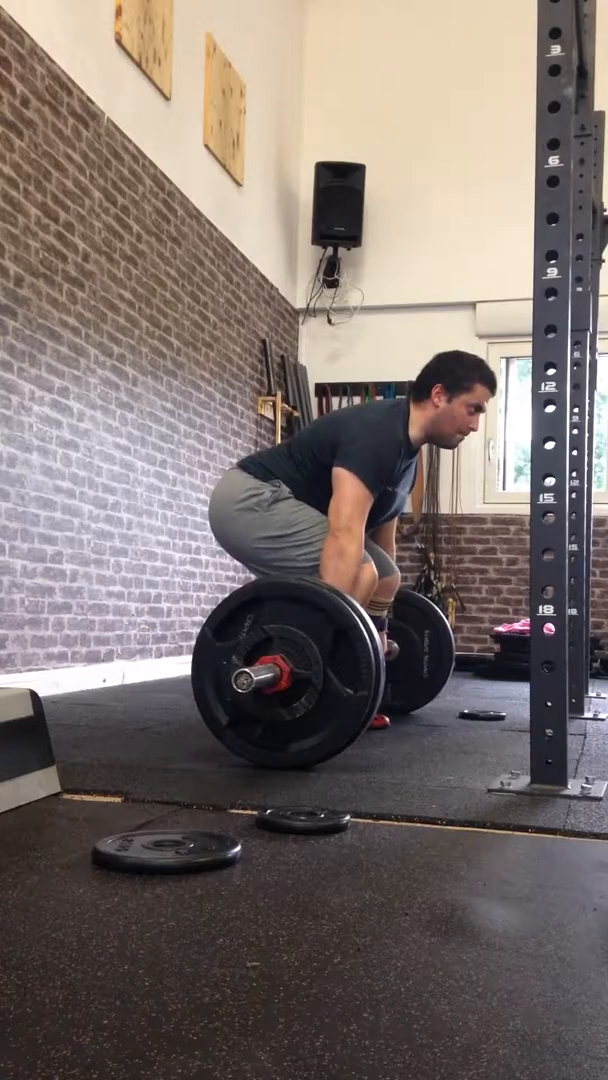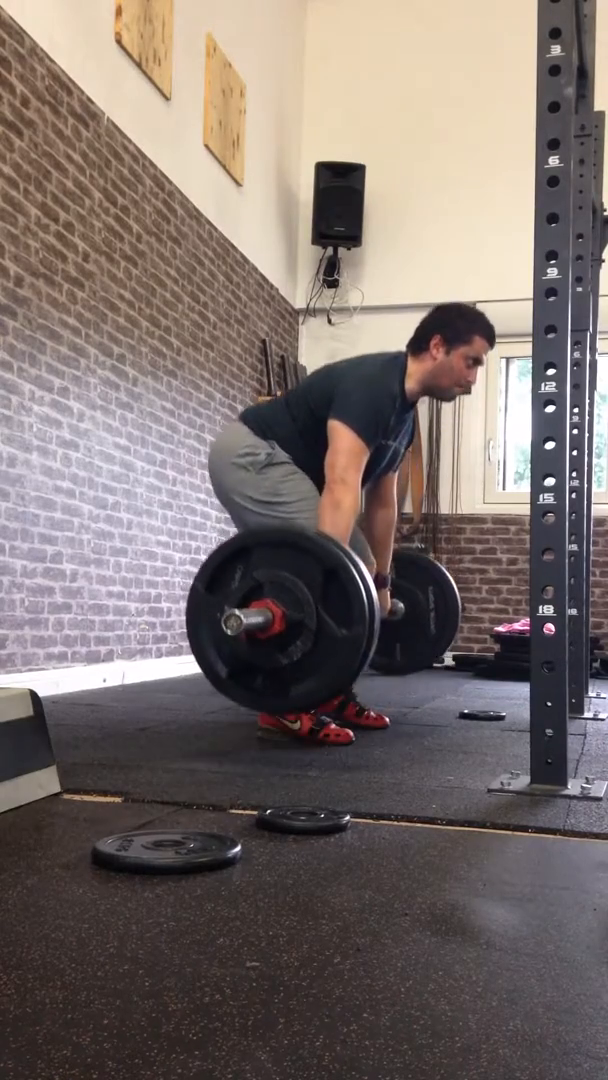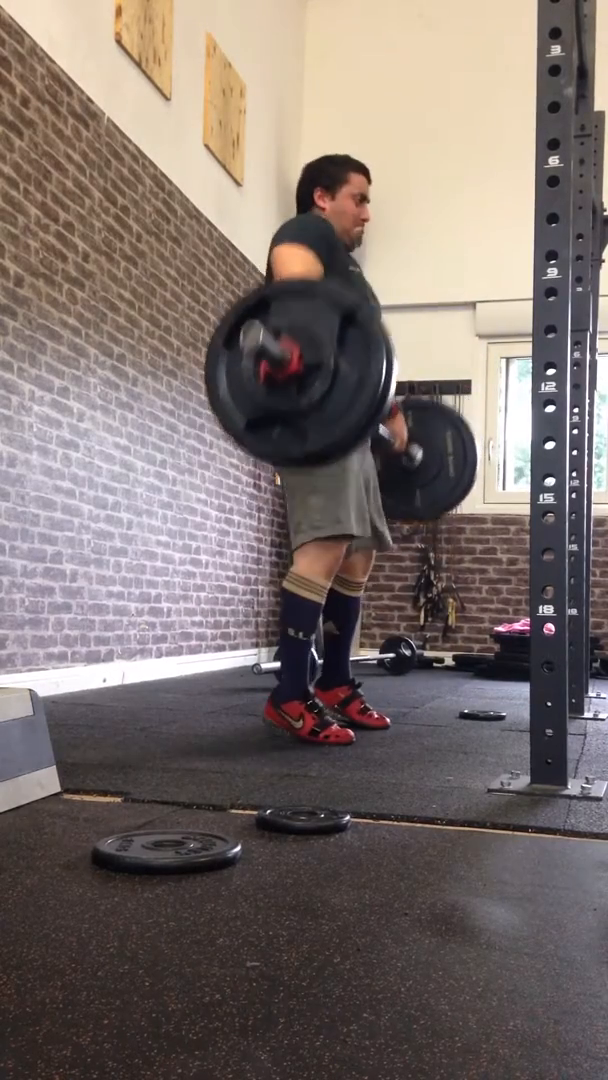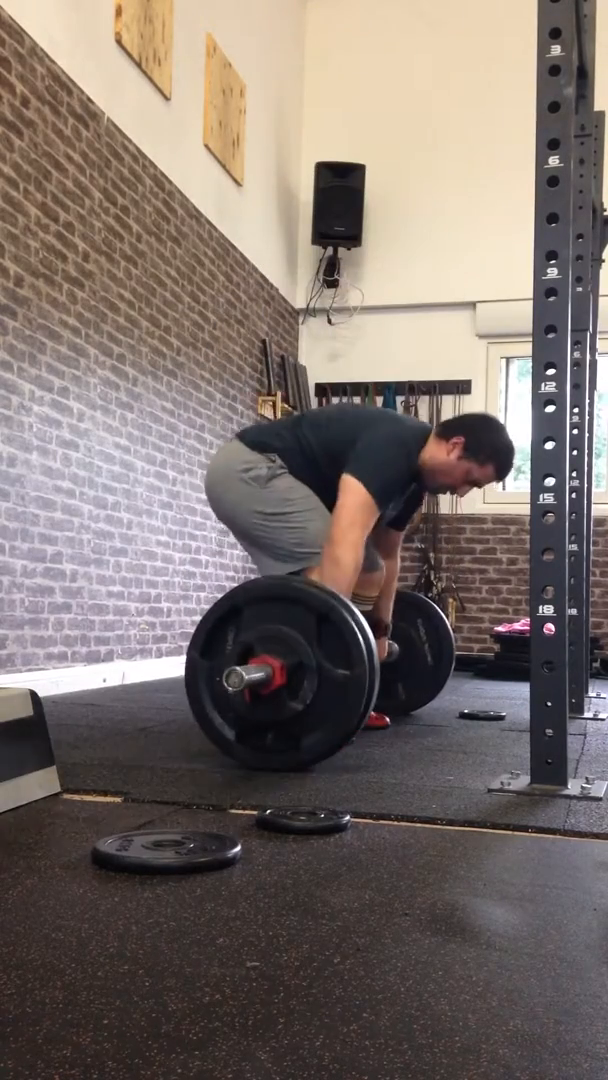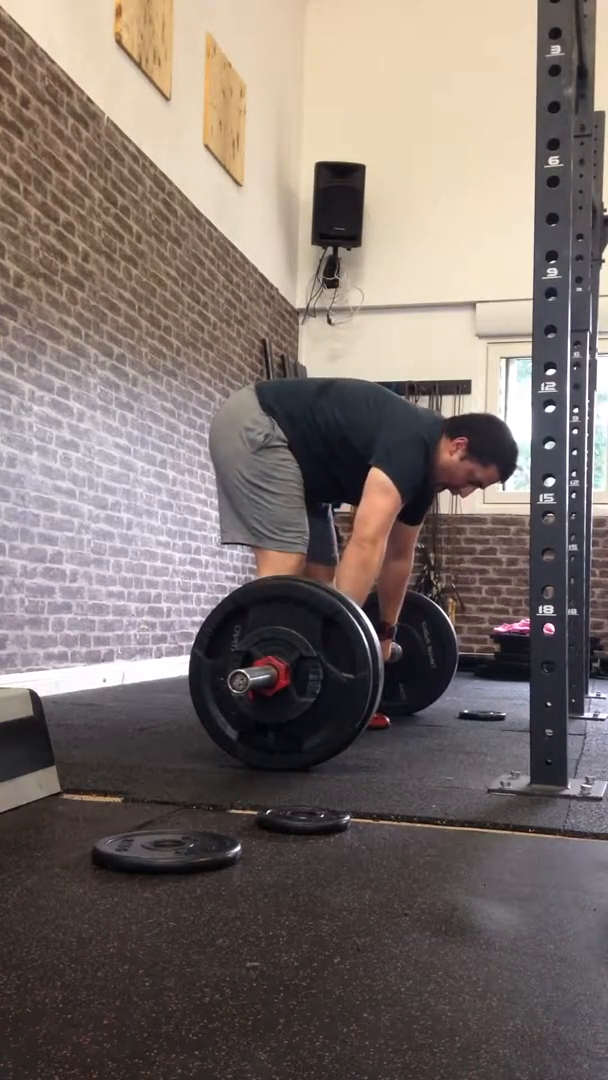
dt=1s
person 1, frame 1
left shoulder: (405, 450)
right shoulder: (377, 433)
left elbow: (381, 537)
right elbow: (344, 534)
left wrist: (379, 629)
left hip: (276, 505)
right hip: (249, 500)
left knee: (386, 578)
right knee: (358, 573)
person 1, frame 2
left shoulder: (403, 407)
right shoulder: (371, 386)
left elbow: (382, 501)
right elbow: (342, 488)
left wrist: (381, 581)
left hip: (283, 464)
right hip: (252, 454)
left ankle: (330, 693)
person 1, frame 3
left shoulder: (339, 257)
right shoulder: (307, 233)
right elbow: (291, 272)
left wrist: (390, 409)
left knee: (358, 551)
right knee: (327, 544)
left ankle: (335, 686)
right ankle: (288, 699)
person 1, frame 4
left shoulder: (413, 475)
right shoulder: (393, 447)
left elbow: (386, 556)
right elbow: (345, 540)
left wrist: (380, 631)
left hip: (264, 473)
right hip: (246, 468)
left knee: (368, 572)
right knee: (331, 568)
person 1, frame 5
left shoulder: (423, 470)
right shoulder: (410, 443)
left elbow: (398, 555)
right elbow: (367, 541)
left wrist: (386, 633)
right hip: (253, 426)
left knee: (319, 574)
right knee: (285, 564)
